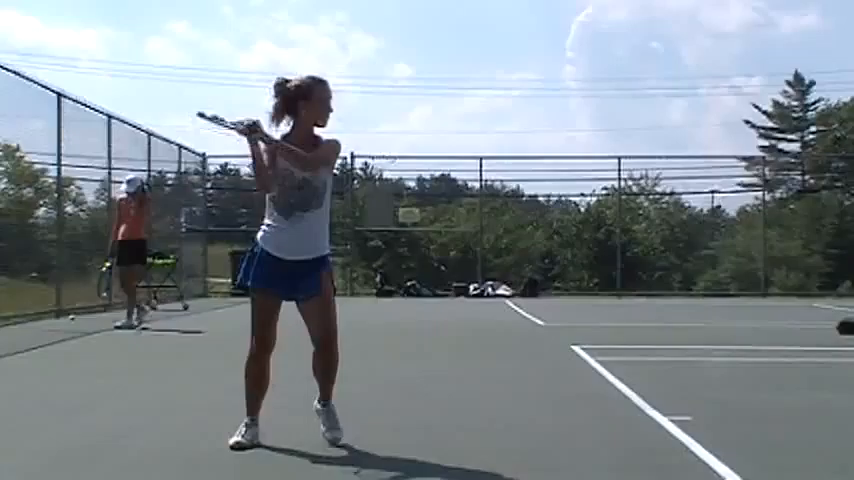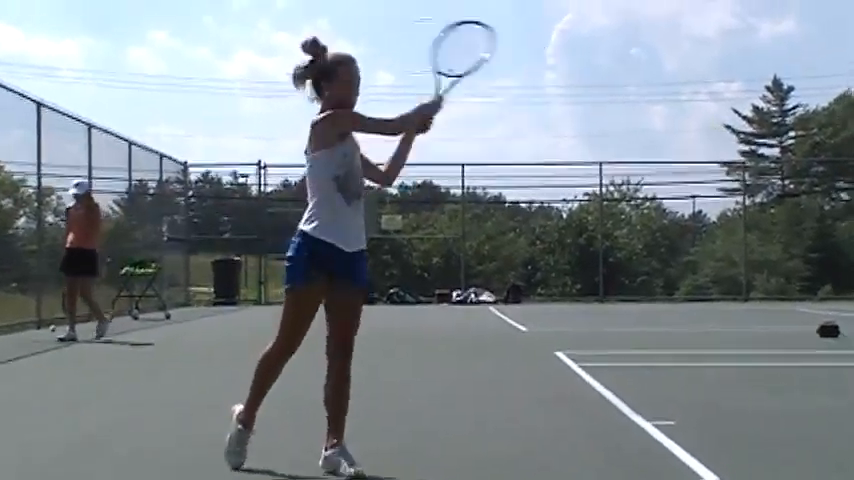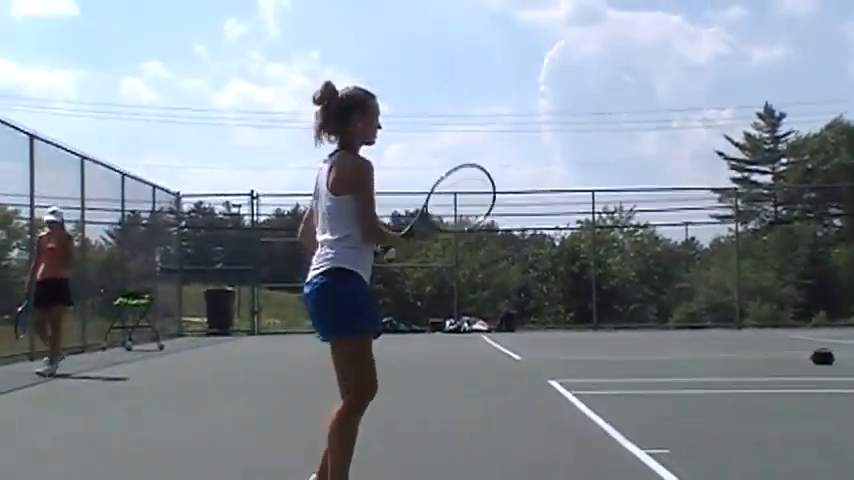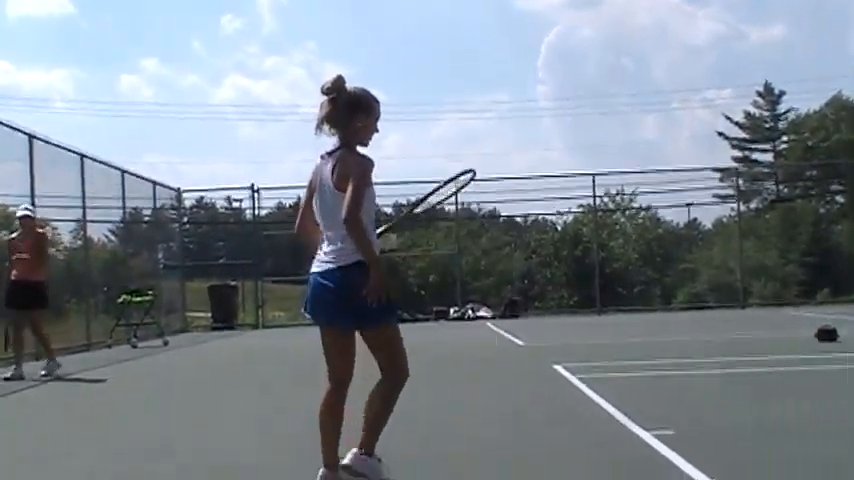
dt=0.7s
person 1, frame 1
left shoulder: (329, 148)
right shoulder: (271, 149)
left elbow: (308, 163)
right elbow: (266, 183)
left wrist: (265, 138)
right wrist: (255, 145)
left hip: (312, 258)
right hip: (271, 255)
left knee: (326, 340)
right knee: (261, 344)
left ankle: (324, 405)
right ankle: (251, 422)
person 1, frame 2
left shoulder: (349, 134)
right shoulder: (328, 122)
left elbow: (384, 178)
right elbow: (391, 126)
left wrist: (413, 131)
right wrist: (422, 112)
left hip: (351, 252)
right hip: (316, 245)
left knee: (342, 352)
right knee: (288, 342)
right ankle: (245, 419)
person 1, frame 3
left shoulder: (328, 169)
right shoulder: (357, 166)
left elbow: (306, 234)
right elbow: (370, 231)
right wrist: (393, 238)
left hip: (325, 282)
right hip: (341, 284)
left knee: (362, 389)
right knee: (355, 395)
person 1, frame 4
left shoulder: (321, 167)
right shoulder: (358, 163)
left elbow: (304, 228)
right elbow: (351, 218)
right wrist: (376, 266)
left hip: (323, 277)
right hip: (354, 277)
left knee: (338, 381)
right knee: (395, 371)
person 2, frame 1
left shoulder: (144, 202)
right shoulder: (121, 200)
left elbow: (137, 215)
right elbow: (117, 224)
left wrist: (135, 199)
right wrist: (112, 244)
left hip: (136, 243)
right hip: (122, 243)
left knee: (130, 282)
right knee: (124, 283)
left ankle: (129, 318)
right ankle: (140, 309)
person 2, frame 2
left shoulder: (92, 209)
right shoulder: (70, 209)
left elbow: (94, 230)
right elbow: (68, 232)
right wrist: (67, 250)
left hip: (86, 252)
right hip: (71, 252)
left knee: (84, 293)
right knee: (69, 293)
left ankle: (102, 320)
right ankle: (71, 330)
person 2, frame 3
left shoulder: (66, 238)
right shoulder: (41, 238)
left elbow: (69, 262)
right elbow: (36, 262)
right wrist: (29, 283)
left hip: (58, 283)
right hip: (41, 283)
left knee: (55, 325)
right knee: (39, 326)
left ankle: (51, 363)
right ankle: (56, 353)
person 2, frame 4
left shoulder: (40, 236)
right shoulder: (13, 239)
left elbow: (43, 260)
right elbow: (11, 264)
left wrist: (27, 258)
right wrist: (9, 285)
left hip: (34, 284)
right hip: (17, 284)
left knee: (36, 328)
right knee: (16, 329)
left ankle: (52, 360)
right ankle: (17, 368)
